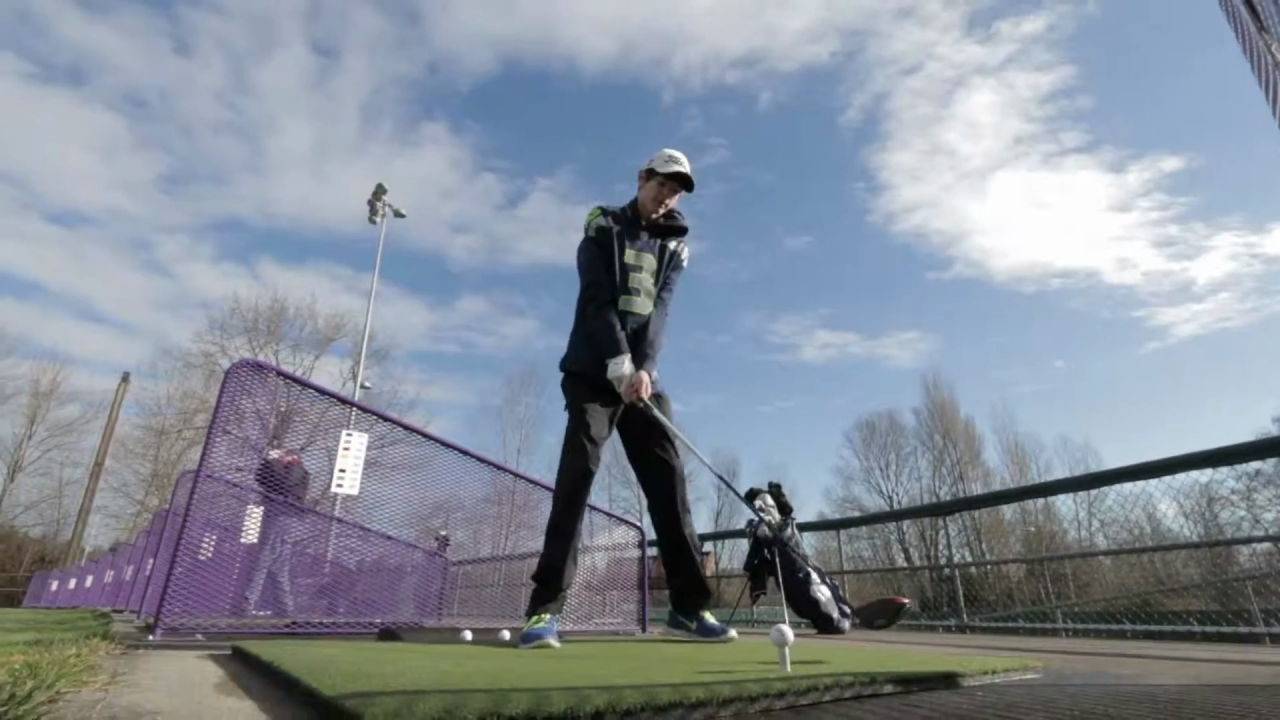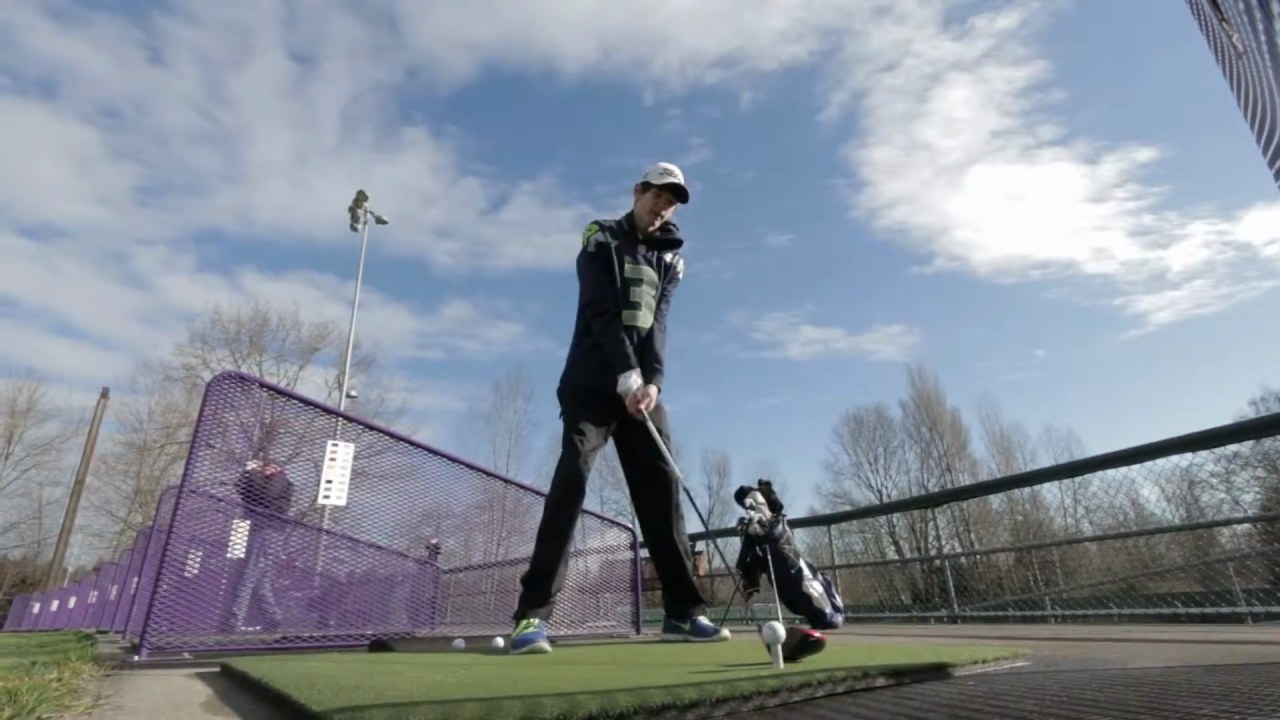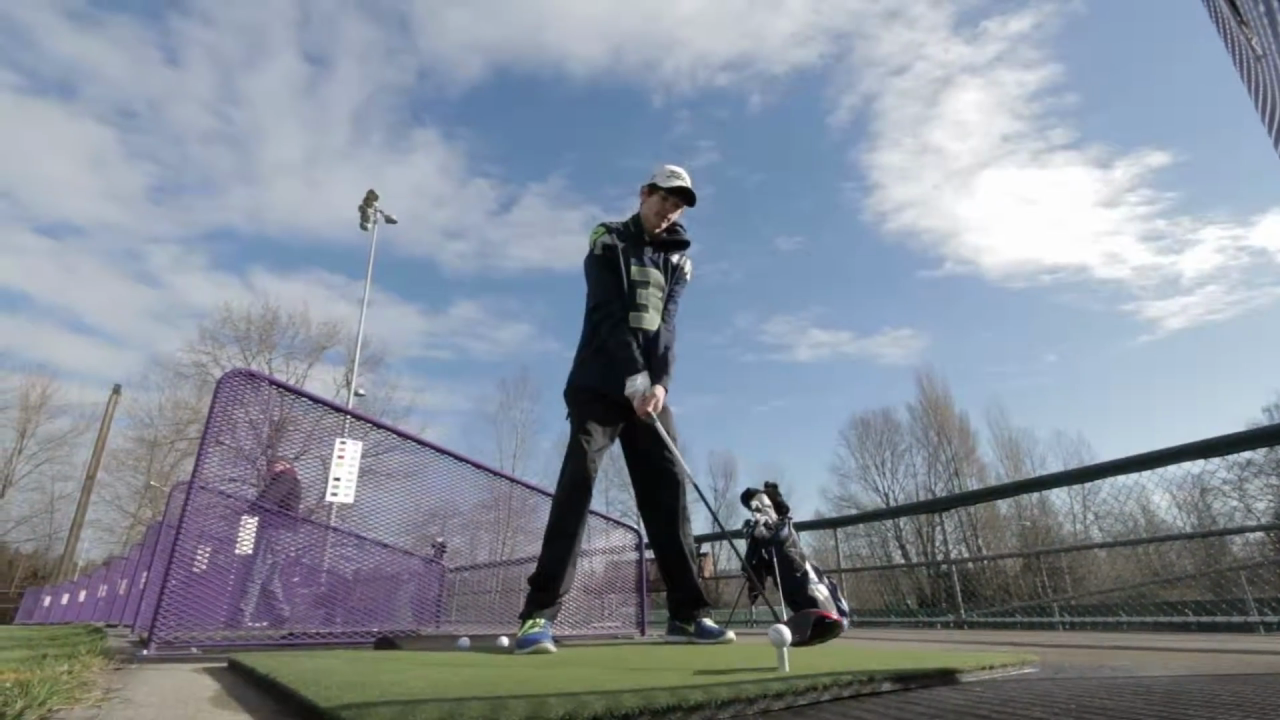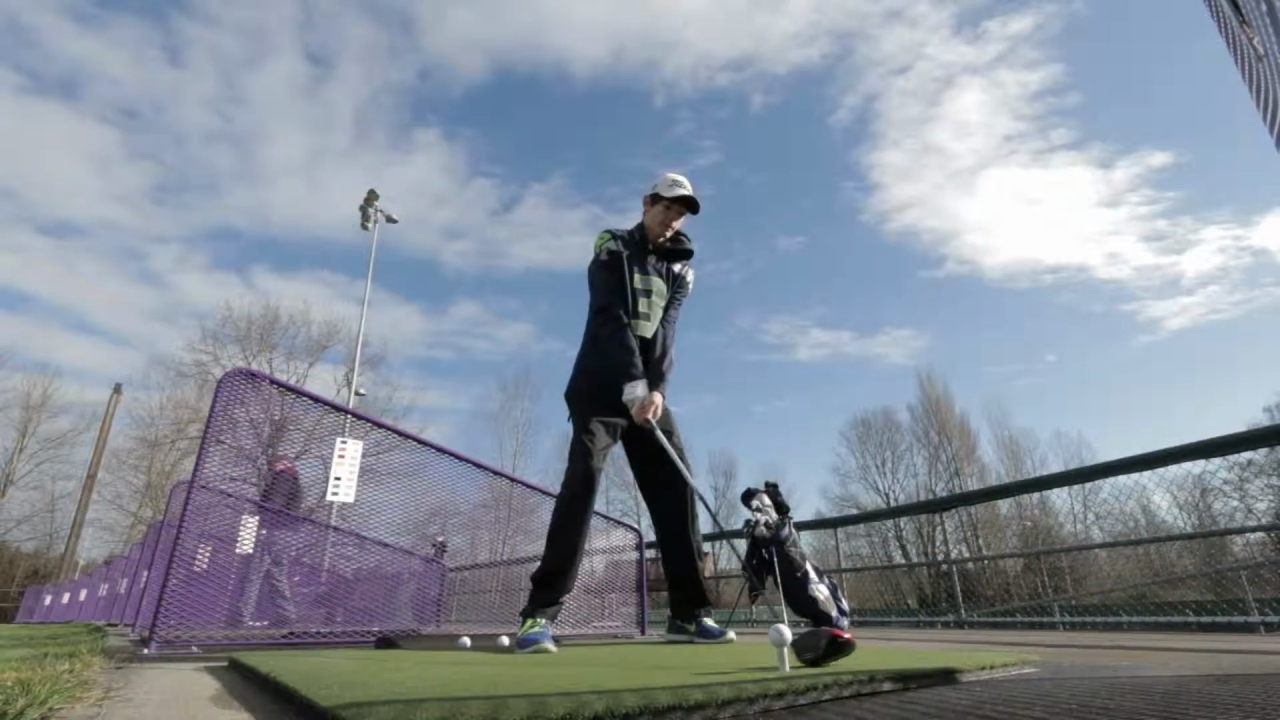
dt=1s
person 1, frame 1
left shoulder: (674, 246)
right shoulder: (603, 225)
left elbow: (658, 309)
right elbow: (597, 298)
left wrist: (645, 368)
right wrist: (619, 362)
left hip: (642, 375)
right hip: (593, 372)
left knee: (667, 478)
right knee: (578, 471)
left ankle: (689, 604)
right ankle: (546, 608)
person 1, frame 2
left shoulder: (670, 257)
right shoulder: (601, 238)
left elbow: (658, 323)
right elbow: (603, 313)
left wrist: (653, 382)
right wrist: (628, 377)
left hip: (644, 387)
right hip: (591, 384)
left knee: (662, 489)
right knee: (571, 477)
left ankle: (682, 610)
right ankle: (532, 614)
person 1, frame 3
left shoulder: (678, 258)
right shoulder: (608, 240)
left elbow: (665, 323)
right elbow: (611, 315)
left wrist: (660, 382)
right wrist: (635, 379)
left hip: (650, 388)
right hip: (599, 385)
left knee: (667, 490)
right knee: (579, 479)
left ankle: (686, 613)
right ankle: (539, 614)
person 1, frame 4
left shoulder: (680, 267)
right shoulder: (613, 248)
left elbow: (665, 331)
right elbow: (614, 321)
left wrist: (656, 389)
right wrist: (634, 386)
left hip: (649, 393)
right hip: (600, 390)
left knee: (676, 489)
right knee: (582, 481)
left ankle: (688, 613)
right ankle: (540, 614)
